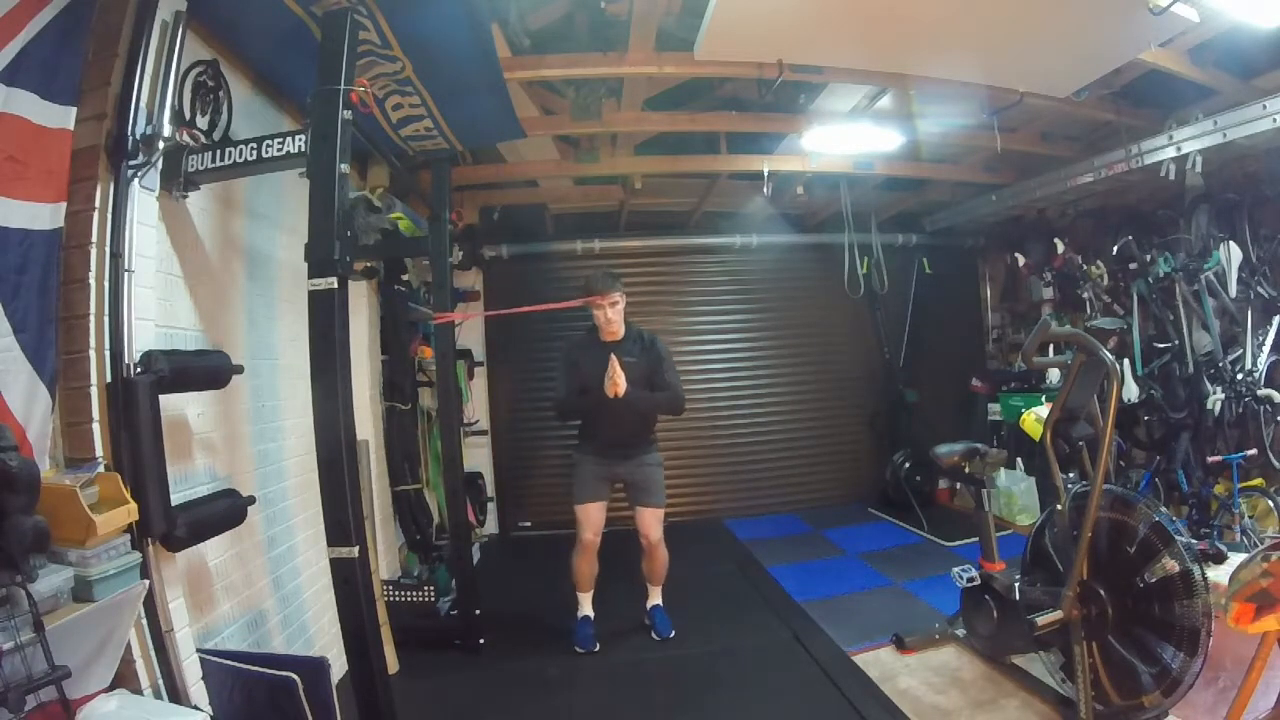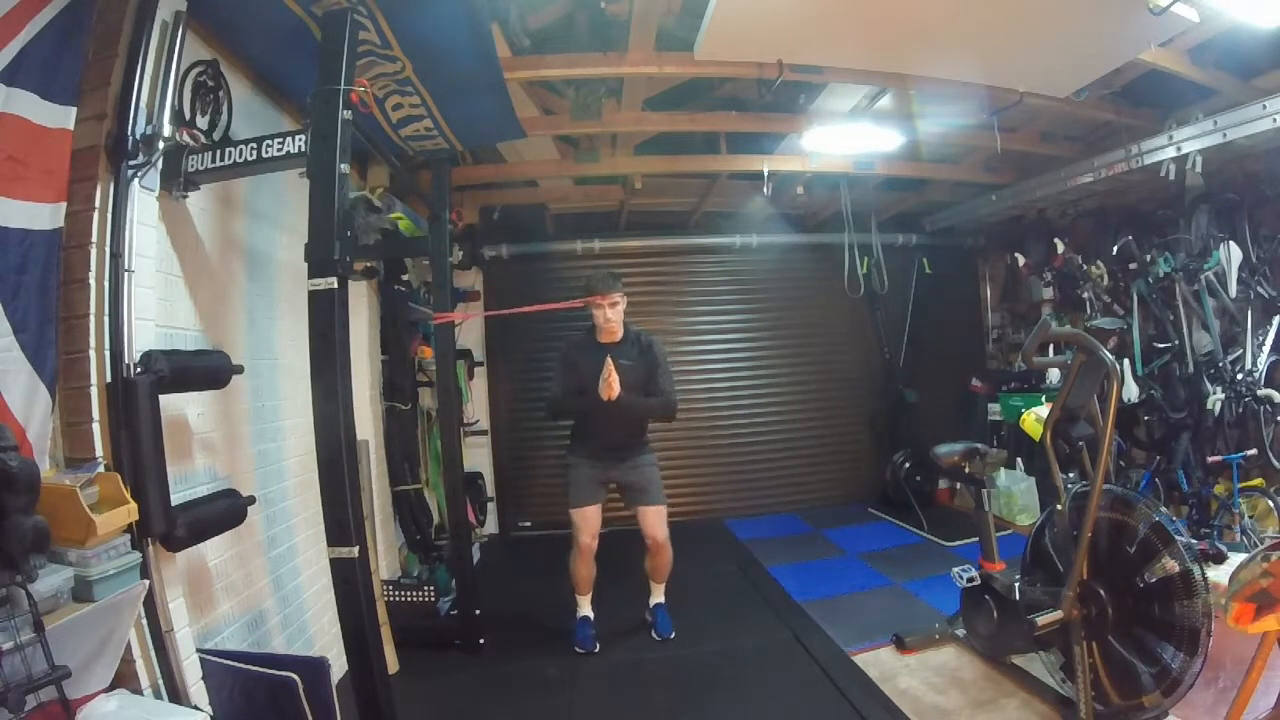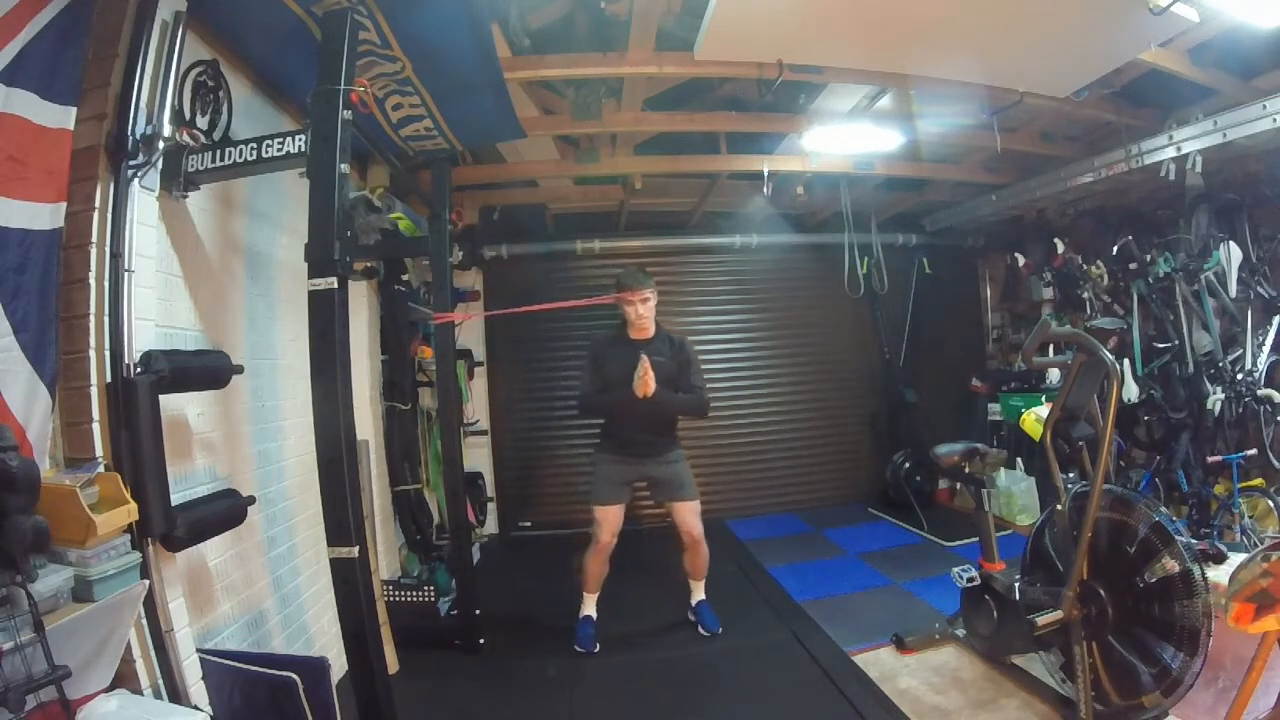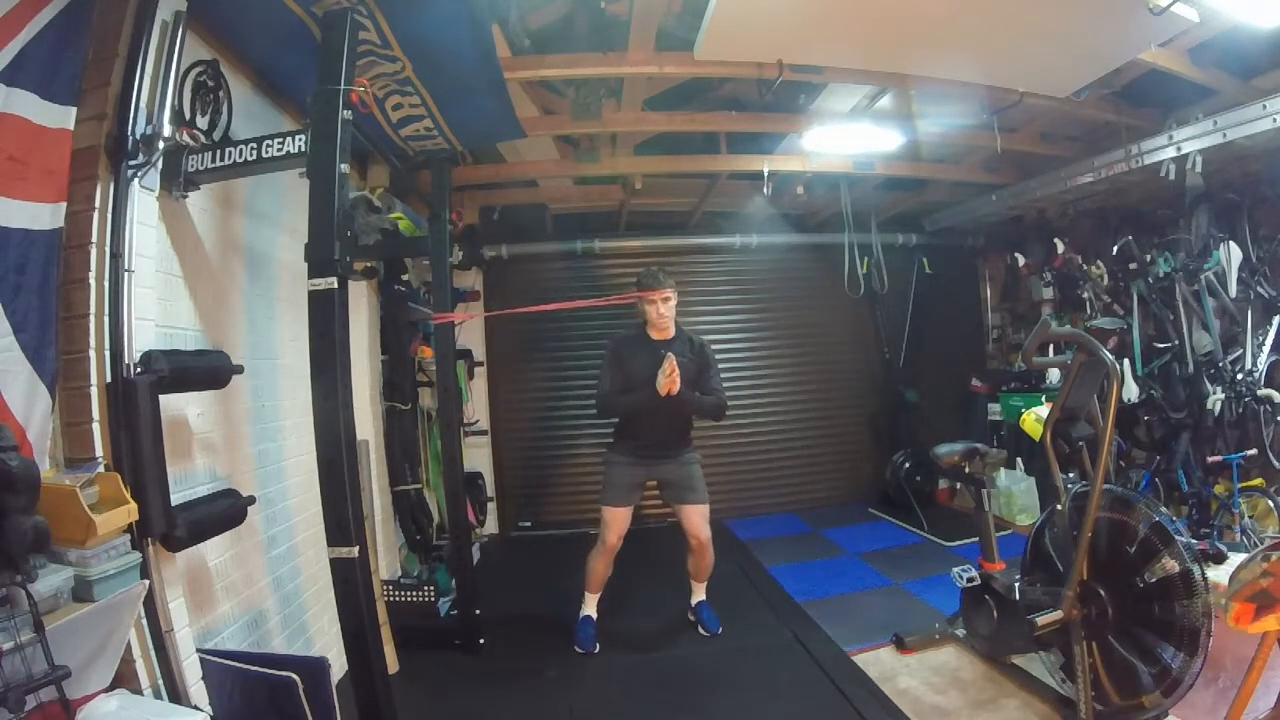
dt=0.5s
person 1, frame 1
left shoulder: (650, 346)
right shoulder: (578, 351)
left elbow: (675, 401)
right elbow: (564, 409)
left wrist: (627, 393)
right wrist: (603, 394)
left hip: (641, 455)
right hip: (592, 457)
left knee: (653, 538)
right knee: (588, 539)
left ankle: (654, 605)
right ankle: (585, 614)
person 1, frame 2
left shoulder: (647, 348)
right shoulder: (574, 351)
left elbow: (668, 407)
right elbow: (557, 408)
left wrist: (621, 397)
right wrist: (597, 397)
left hip: (636, 457)
right hip: (587, 460)
left knee: (658, 538)
right knee: (585, 543)
left ankle: (656, 604)
right ankle: (585, 614)
person 1, frame 3
left shoulder: (677, 347)
right shoulder: (603, 348)
left elbow: (700, 405)
right elbow: (586, 405)
left wrist: (656, 393)
right wrist: (630, 392)
left hip: (665, 454)
right hip: (615, 457)
left knee: (693, 534)
right knee: (603, 540)
left ankle: (699, 601)
right ankle: (588, 613)
person 1, frame 4
left shoulder: (696, 349)
right shoulder: (621, 348)
left elbow: (718, 409)
right elbow: (605, 407)
left wrist: (680, 393)
right wrist: (654, 391)
left hip: (679, 456)
right hip: (627, 458)
left knee: (701, 539)
right knee: (609, 541)
left ankle: (698, 602)
right ankle: (588, 614)
